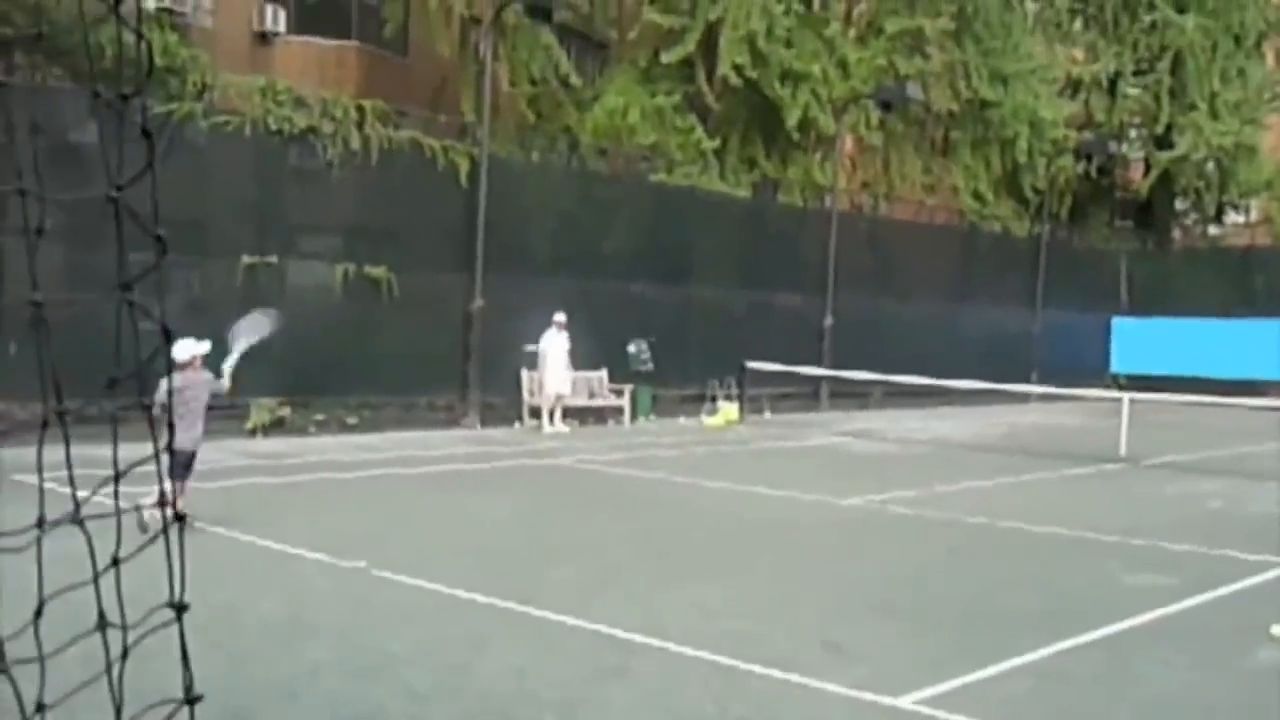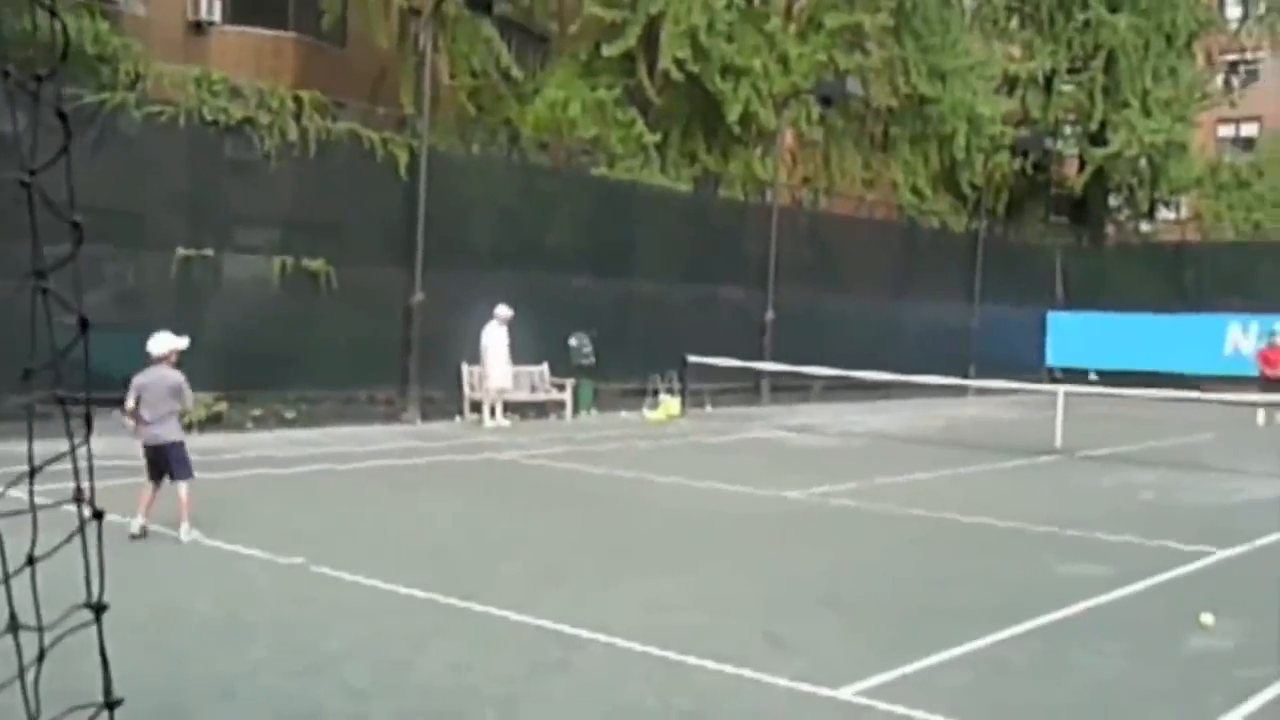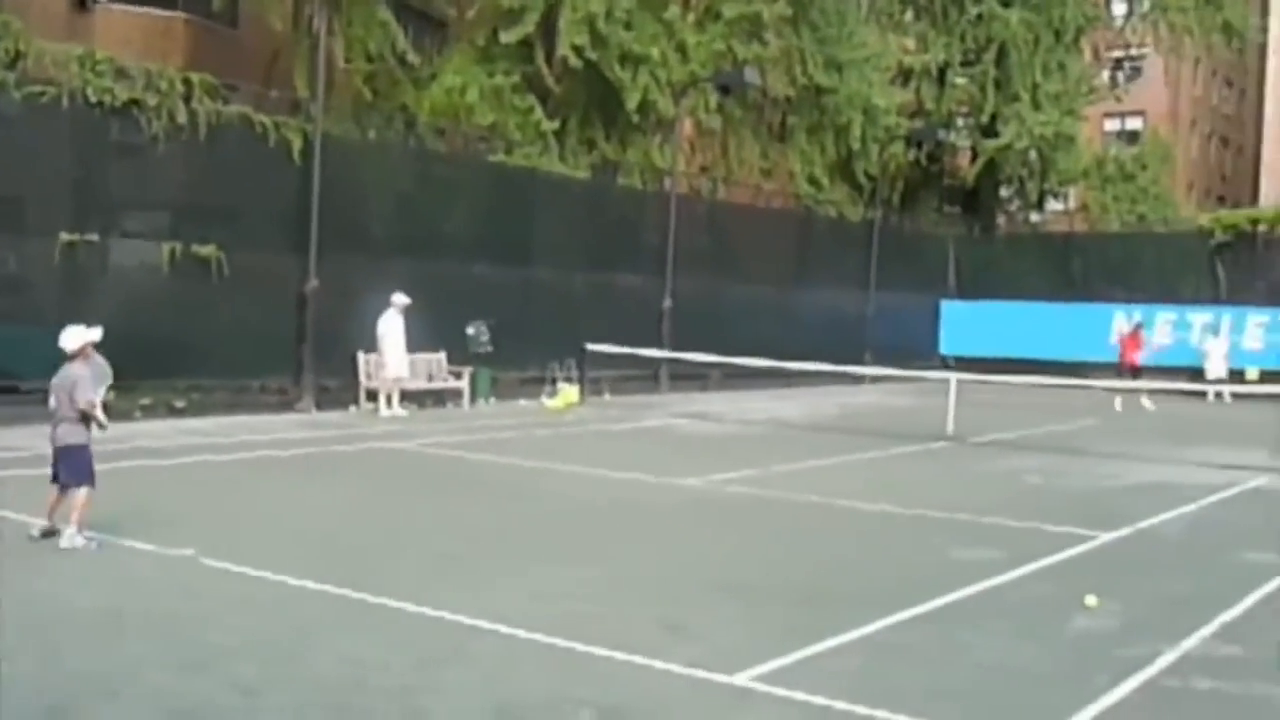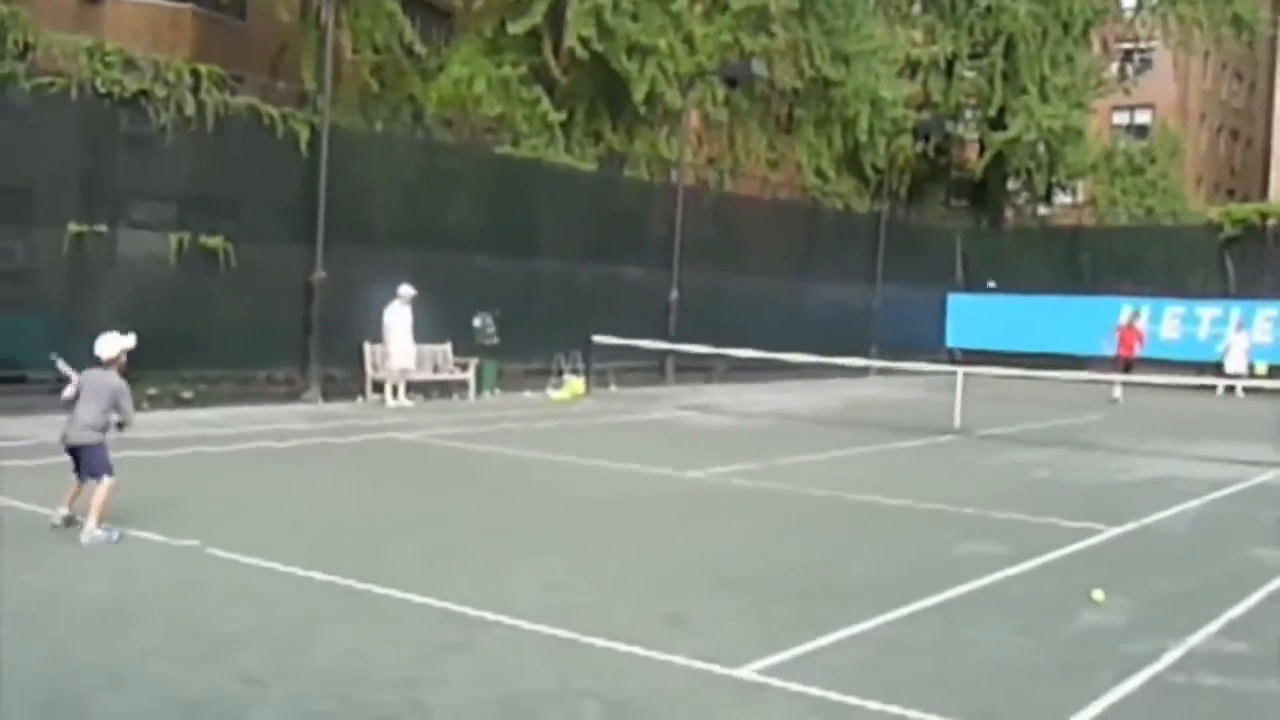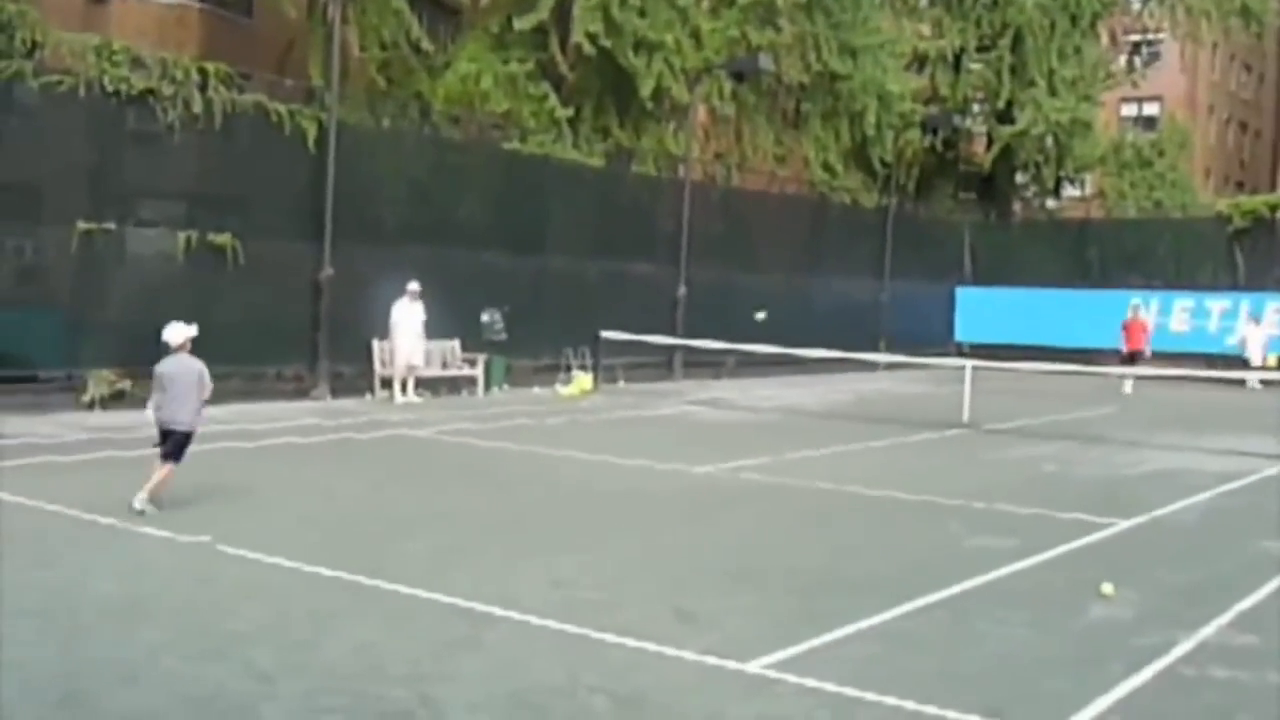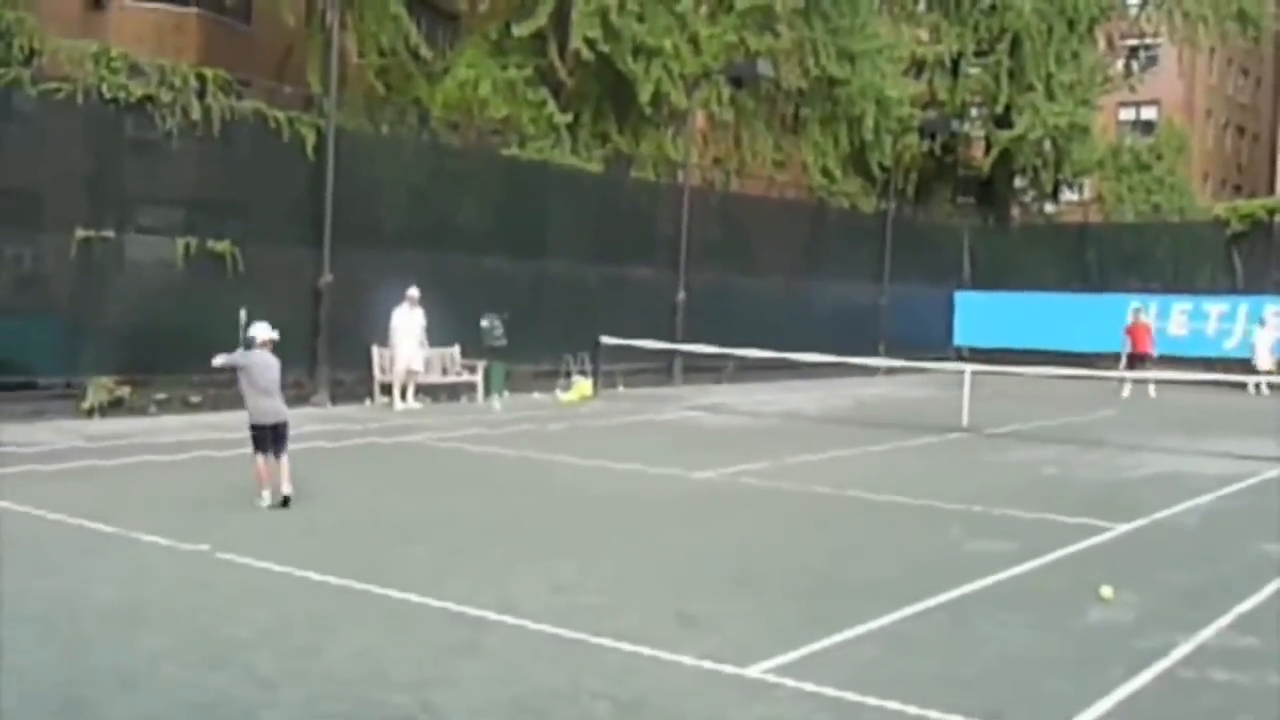
dt=0.5s
person 1, frame 1
left shoulder: (168, 381)
right shoulder: (205, 377)
left elbow: (157, 410)
right elbow: (222, 388)
right wrist: (226, 376)
left hip: (174, 440)
right hip: (187, 442)
left knee: (180, 480)
right knee: (175, 484)
left ankle: (177, 511)
right ankle: (147, 506)
person 1, frame 2
left shoulder: (139, 378)
right shoulder: (177, 377)
left elbow: (129, 407)
right elbow: (187, 405)
left wrist: (135, 422)
left hip: (149, 438)
right hip: (170, 437)
left knee: (154, 482)
right knee: (182, 482)
left ankle: (139, 523)
right ankle: (185, 528)
person 1, frame 3
left shoulder: (60, 375)
right shoulder: (82, 373)
left elbow: (53, 404)
right elbow: (83, 405)
left wrist: (93, 405)
right wrist: (98, 418)
left hip: (59, 436)
right hip: (75, 437)
left knee: (63, 485)
right knee: (85, 485)
left ankle: (47, 526)
right ankle: (71, 535)
person 1, frame 4
left shoulder: (87, 375)
right shoulder: (118, 385)
left elbow: (67, 396)
right elbow: (127, 419)
right wrist: (117, 423)
left hip: (71, 434)
right hip: (90, 437)
left knee: (83, 475)
right knee: (105, 479)
left ankle: (63, 513)
right ankle: (91, 529)
person 1, frame 5
left shoulder: (160, 367)
right shoulder: (198, 365)
left elbow: (155, 397)
right elbow: (205, 395)
right wrist: (196, 412)
left hip: (164, 420)
right hip: (185, 422)
left knee: (165, 455)
right knee: (169, 462)
left ankle: (150, 496)
right ankle: (143, 499)
person 1, frame 6
left shoulder: (244, 357)
right shoulder: (274, 361)
left elbow: (216, 362)
left wrist: (229, 357)
left hip: (259, 416)
right hip: (279, 414)
left knee: (261, 454)
right knee: (281, 454)
left ankle: (266, 495)
right ankle: (286, 487)
